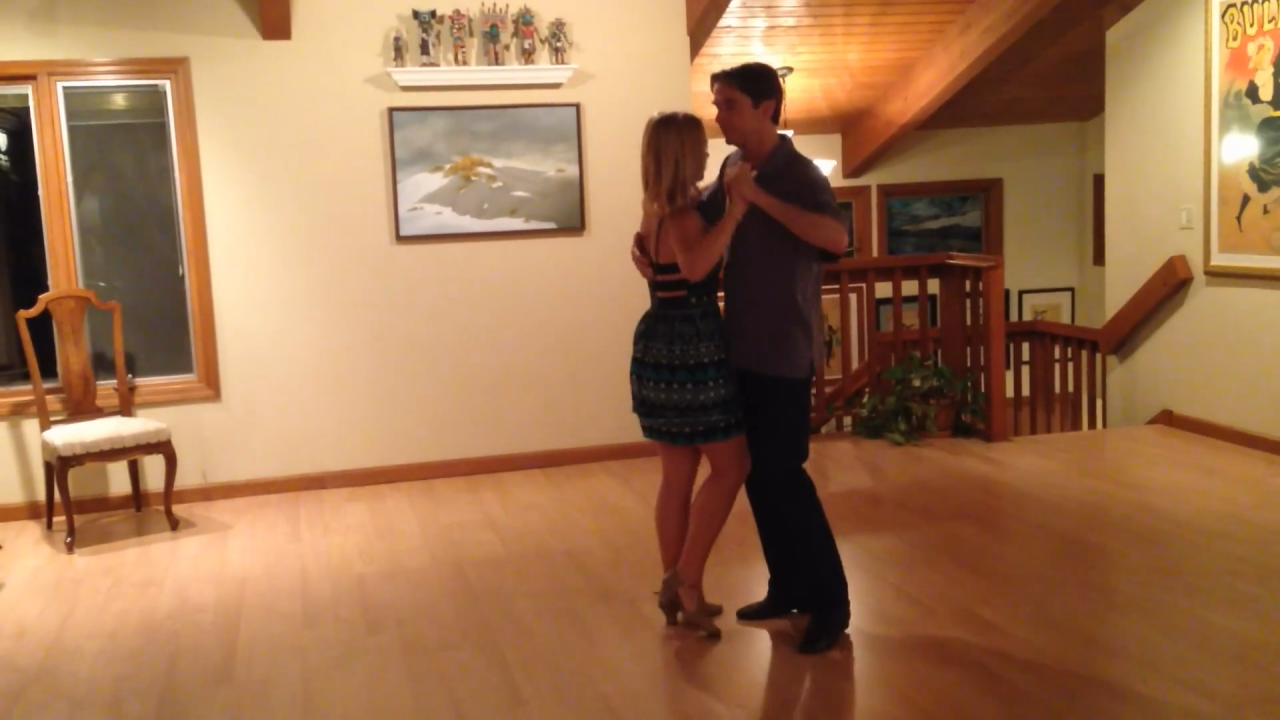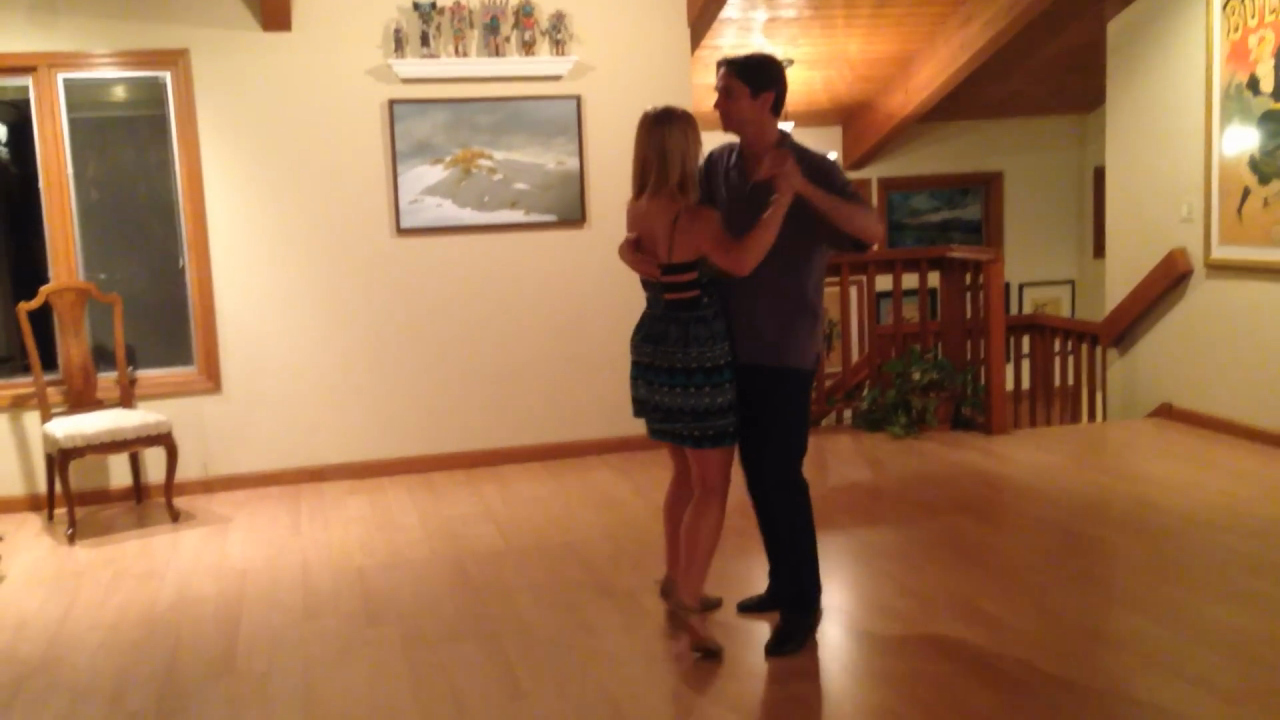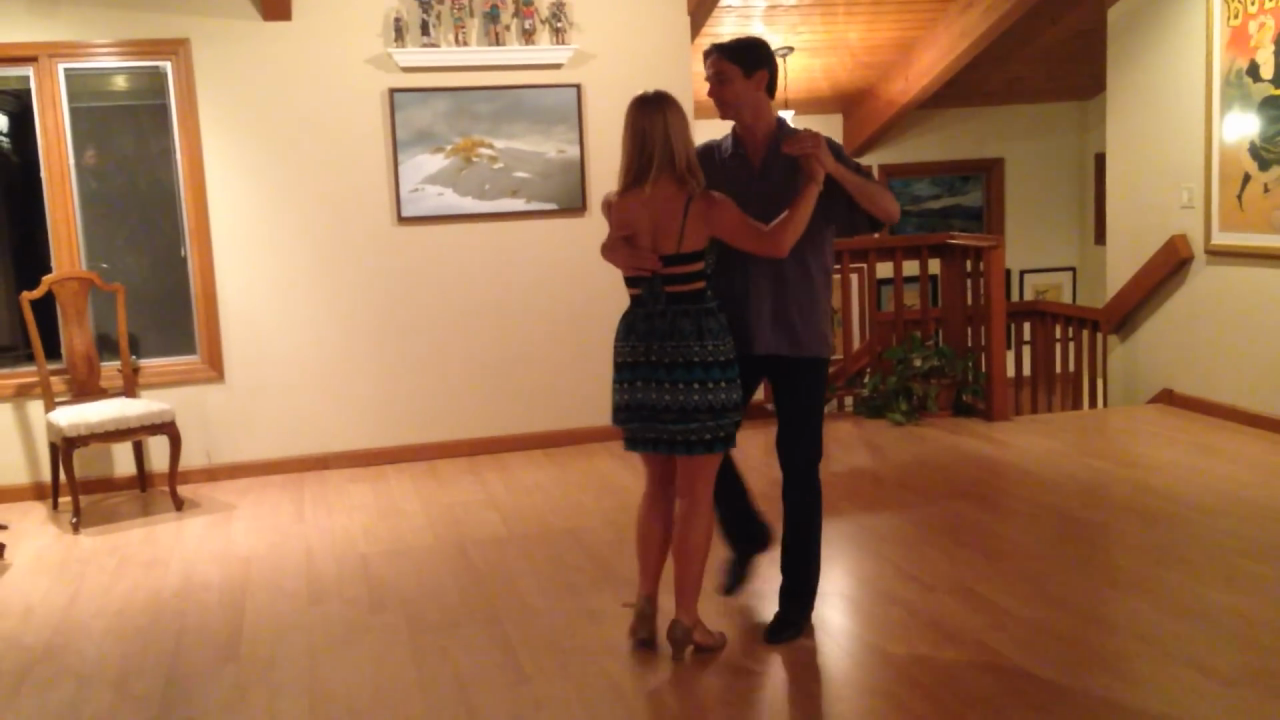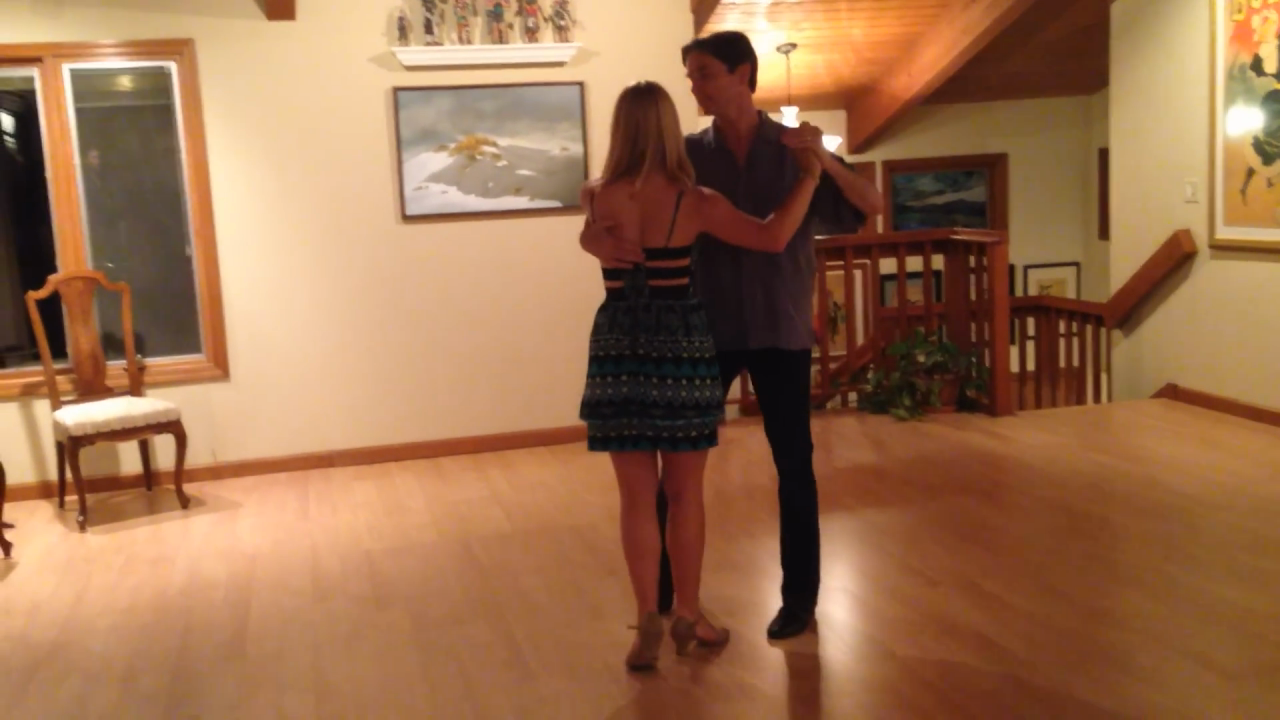
dt=0.4s
person 1, frame 1
left shoulder: (799, 175)
right shoulder: (735, 166)
left elbow: (836, 238)
right elbow: (699, 217)
left wrist: (758, 196)
right wrist: (648, 244)
left hip: (785, 351)
right hip: (746, 347)
left knee: (783, 472)
right knee: (757, 470)
left ankle: (830, 602)
right ankle: (790, 587)
person 1, frame 2
left shoulder: (814, 168)
right shoulder: (719, 164)
left elbow: (872, 231)
left wrist: (804, 189)
right wrist: (633, 247)
left hip: (786, 348)
right hip: (737, 344)
left knee: (781, 471)
right knee: (755, 468)
left ankle: (802, 604)
right ankle: (785, 583)
person 1, frame 3
left shoulder: (816, 152)
right shoulder: (707, 161)
left elbow: (888, 212)
left wrist: (831, 167)
right wrist: (616, 245)
left hip: (798, 336)
right hip: (729, 334)
left knee: (798, 466)
left ankle: (797, 597)
right ankle: (746, 536)
person 1, frame 4
left shoulder: (795, 149)
right shoulder: (686, 154)
left elbow: (871, 206)
left wrist: (826, 161)
right wrist: (596, 234)
left hip: (781, 331)
right hip: (707, 331)
left knee: (793, 464)
left ankle: (799, 595)
right ankle: (666, 575)
person 2, frame 1
left shoulder: (655, 210)
right shoulder: (683, 216)
right elbow: (694, 268)
right wrist: (733, 212)
left hip: (658, 351)
right hip: (690, 355)
left knee: (677, 476)
right knee: (730, 469)
left ankle: (675, 587)
right ankle: (686, 580)
person 2, frame 2
left shoulder: (636, 212)
right shoulder: (694, 217)
right elbow: (738, 262)
right wrist: (780, 201)
left hip: (654, 348)
right hip: (698, 353)
left knee: (686, 473)
right knee: (712, 485)
left ankle: (679, 583)
right ankle: (686, 599)
person 2, frame 3
left shoulder: (615, 206)
right shoulder: (703, 206)
right elbow: (775, 244)
right wrist: (811, 183)
left hip: (639, 350)
right hip: (698, 351)
left knee: (659, 482)
right knee: (696, 492)
left ankle: (645, 606)
right ankle: (685, 619)
person 2, frame 4
left shoulder: (596, 198)
right shoulder: (693, 202)
right elbow: (772, 238)
right wrist: (809, 175)
left hip: (618, 347)
right hip: (681, 346)
left knee: (636, 495)
right knee: (684, 491)
left ankle: (648, 621)
right ankle: (687, 615)
